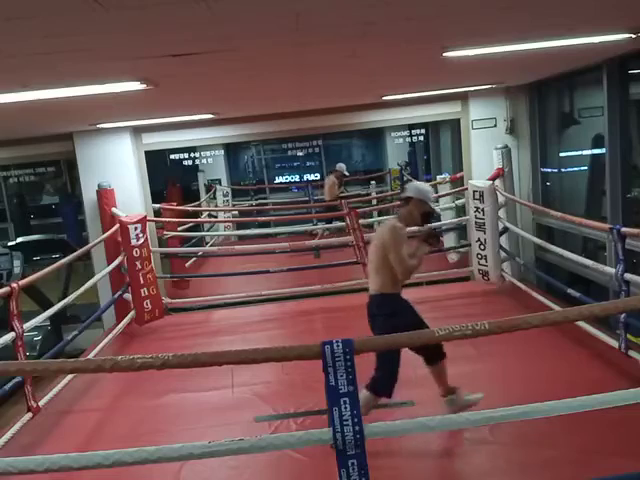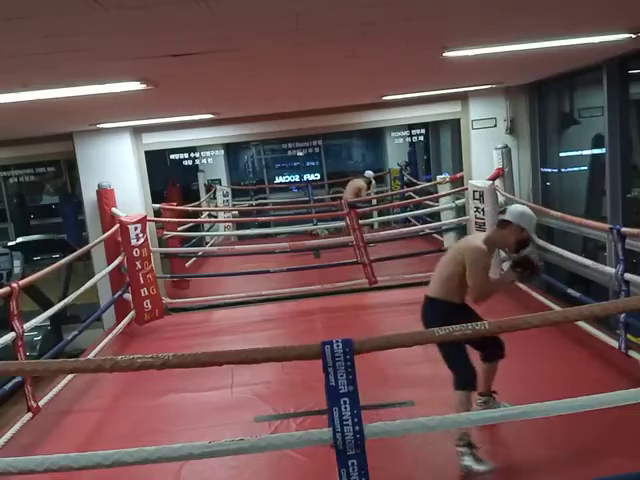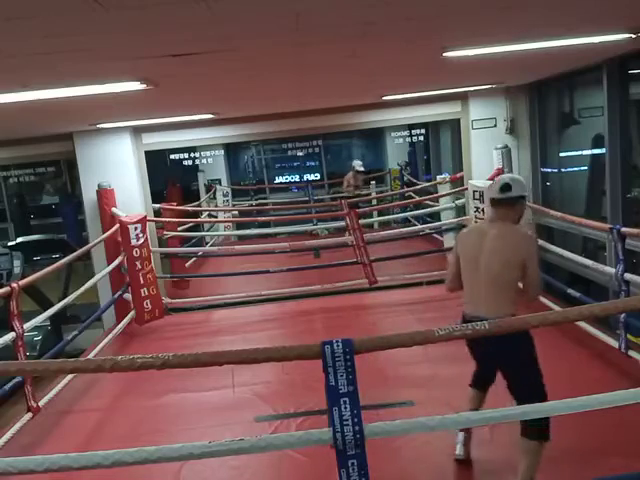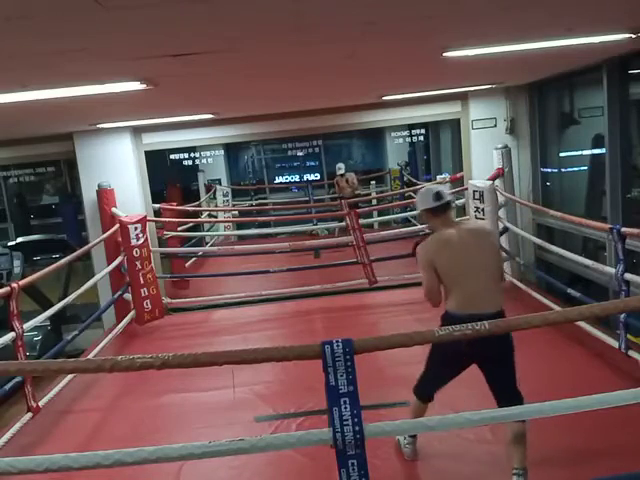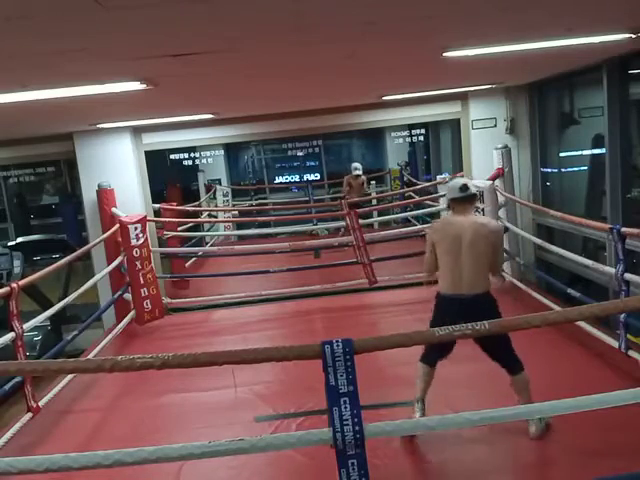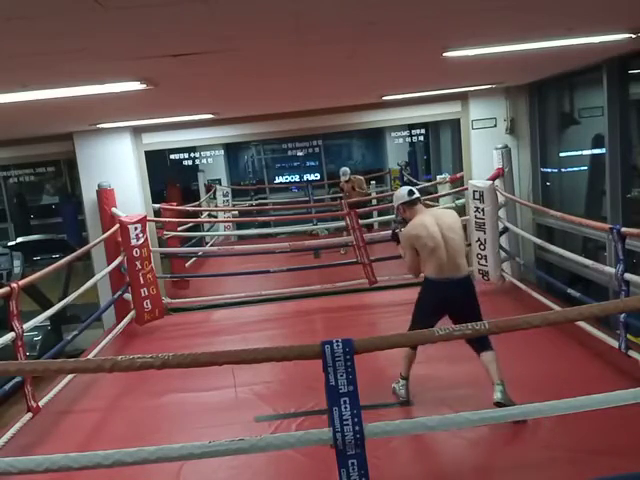
dt=0.5s
person 1, frame 1
left shoulder: (394, 227)
right shoulder: (394, 229)
right elbow: (404, 273)
left wrist: (419, 245)
right wrist: (423, 248)
left hip: (394, 303)
right hip: (385, 307)
left knee: (433, 348)
right knee: (385, 378)
left ankle: (452, 399)
person 1, frame 2
left shoulder: (481, 244)
right shoulder: (478, 251)
left elbow: (476, 285)
right elbow: (478, 295)
left wrist: (507, 275)
right wrist: (512, 274)
left hip: (454, 306)
right hip: (439, 311)
left knee: (494, 346)
right knee: (466, 374)
left ankle: (485, 398)
right ankle: (464, 447)
person 1, frame 3
left shoulder: (465, 236)
right shoulder: (524, 240)
left elbow: (451, 284)
right elbow: (534, 292)
left hip: (472, 327)
right hip: (507, 331)
left knee: (483, 375)
left ankle: (463, 439)
person 1, frame 4
left shoulder: (428, 248)
right shoulder: (487, 232)
left elbow: (433, 299)
right elbow: (499, 277)
left hip: (456, 325)
right hip: (494, 325)
left knee: (427, 385)
right knee: (510, 400)
left ankle: (409, 441)
person 1, frame 5
left shoulder: (436, 229)
right shoulder: (493, 228)
left elbow: (429, 271)
right elbow: (496, 271)
left hip: (447, 304)
right hip: (480, 304)
left knee: (430, 355)
right knee: (510, 361)
left ankle: (419, 410)
right ankle: (534, 420)
person 1, frame 6
left shoulder: (409, 231)
right shoulder: (452, 215)
left elbow: (414, 271)
left wrist: (402, 248)
left hip: (434, 288)
right hip: (463, 285)
right knee: (480, 341)
left ankle: (403, 385)
right ankle: (499, 391)
